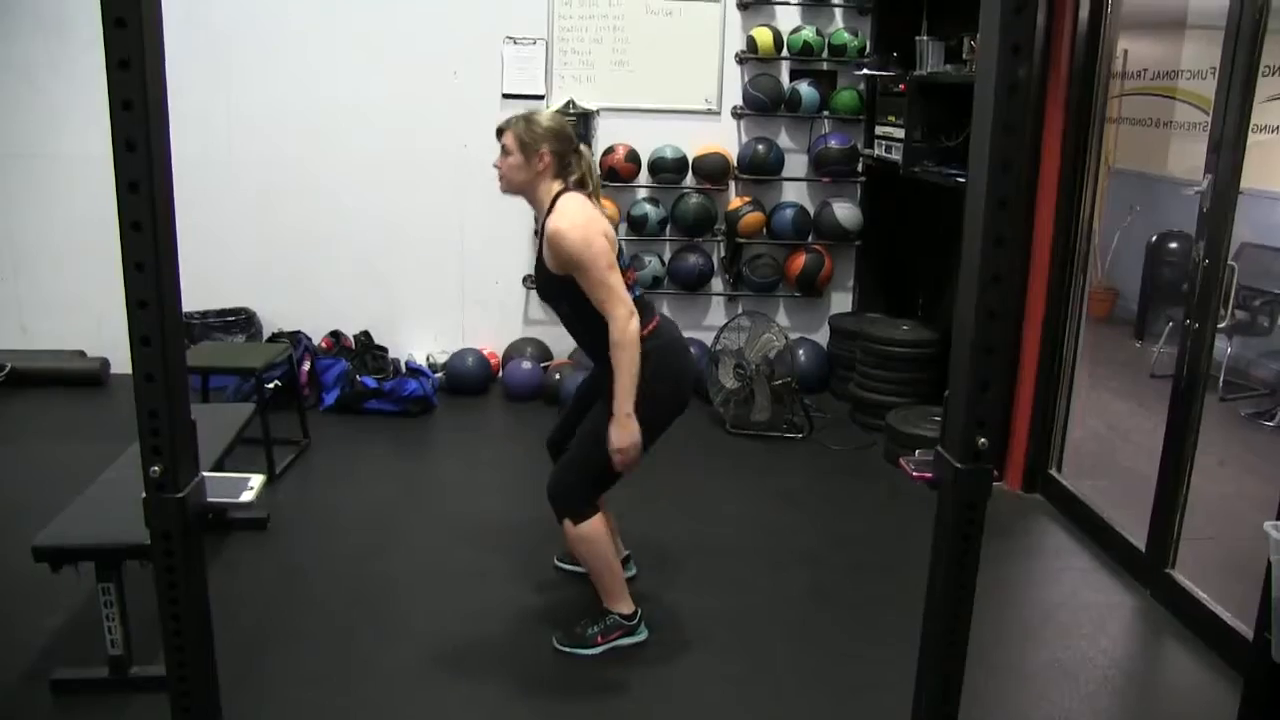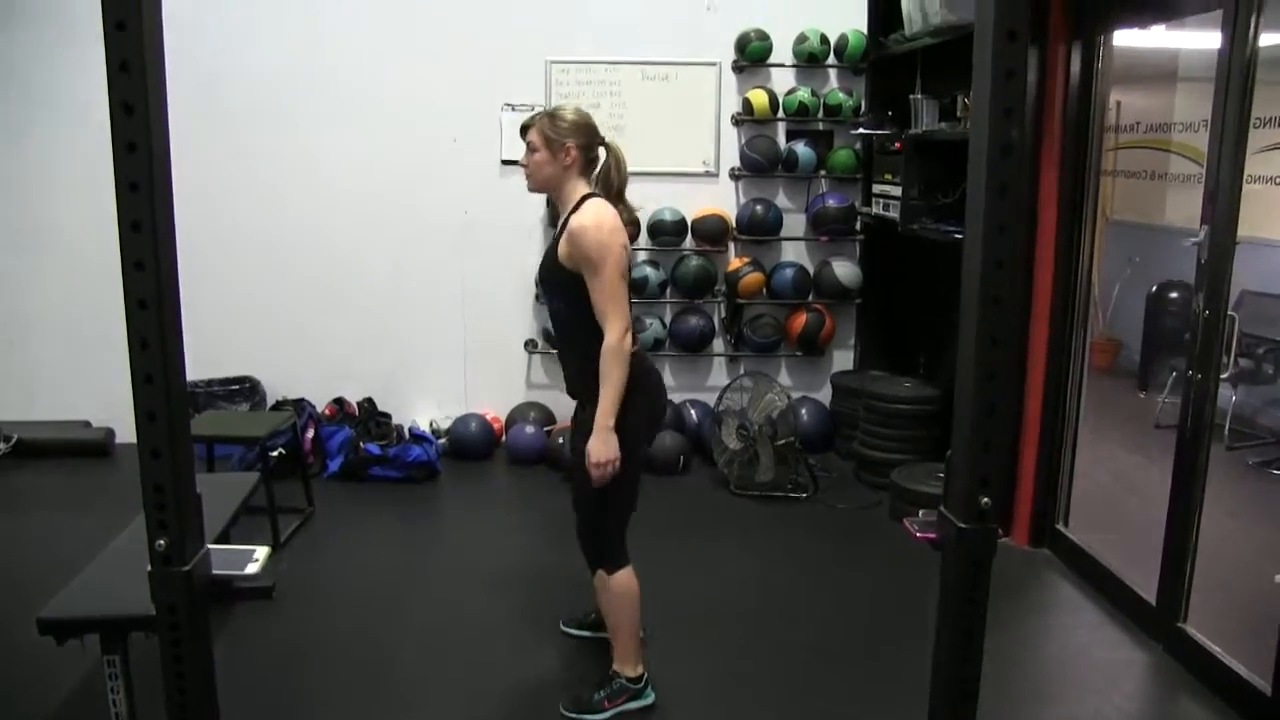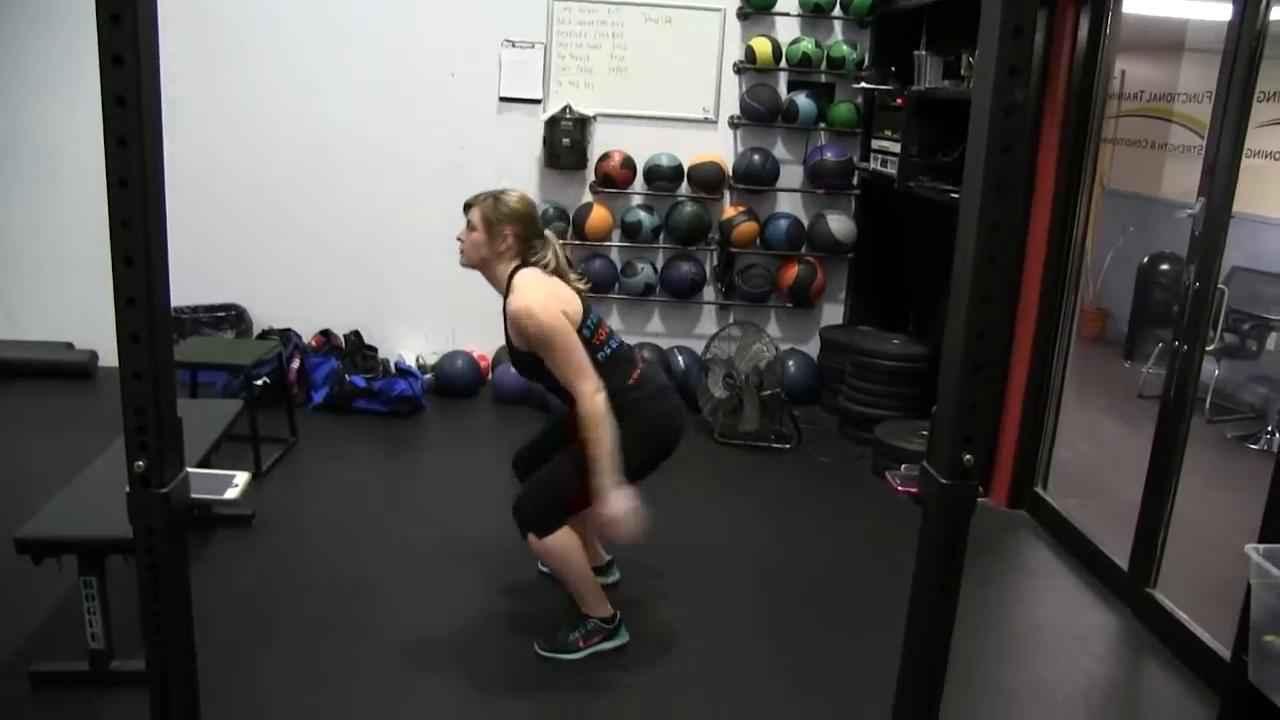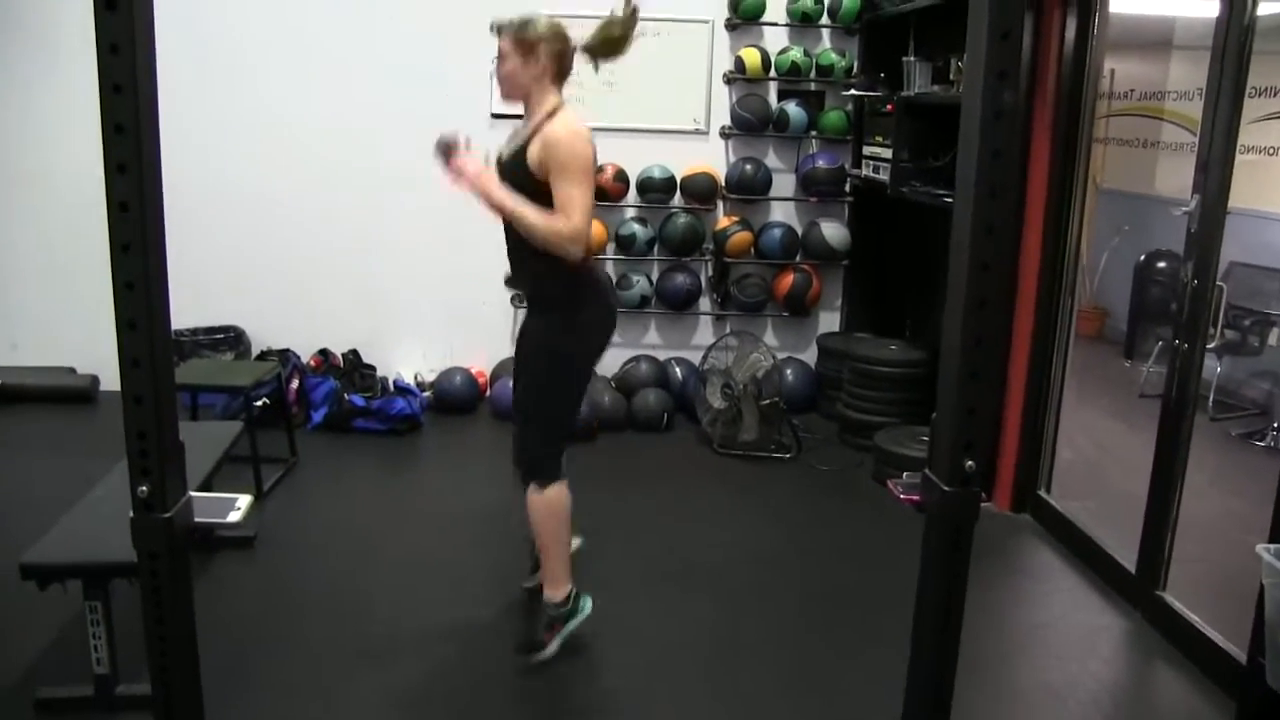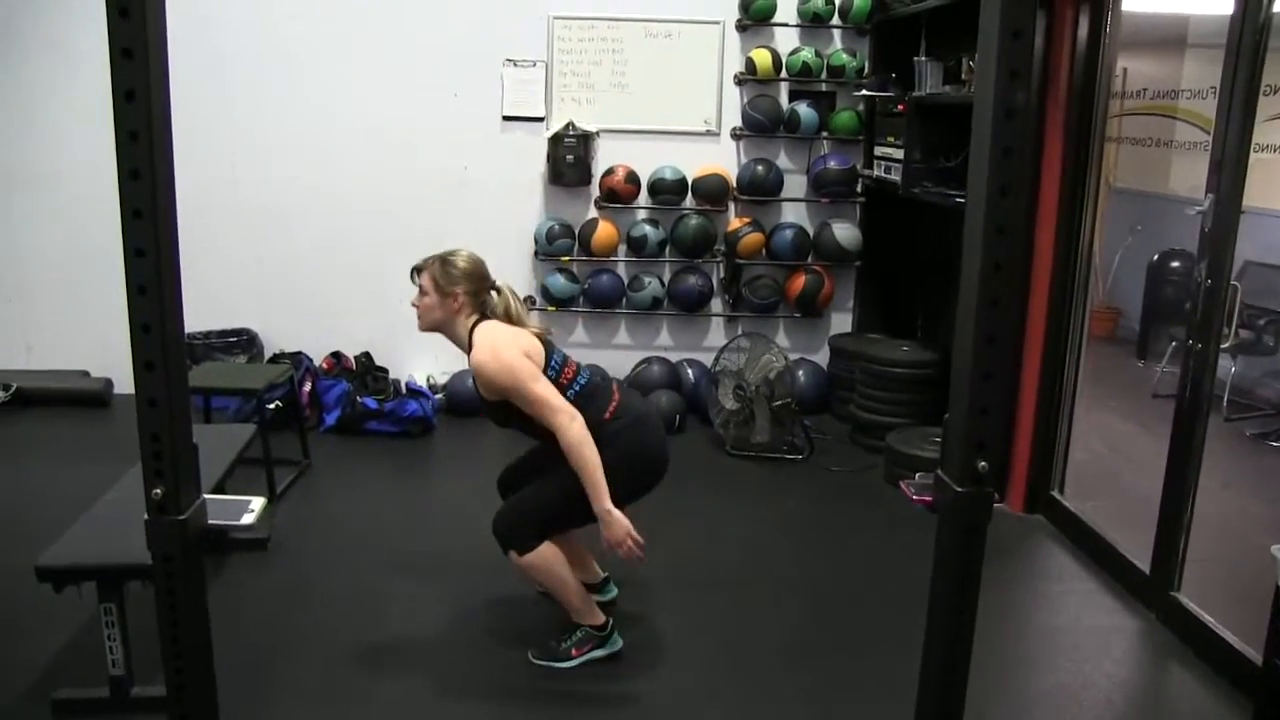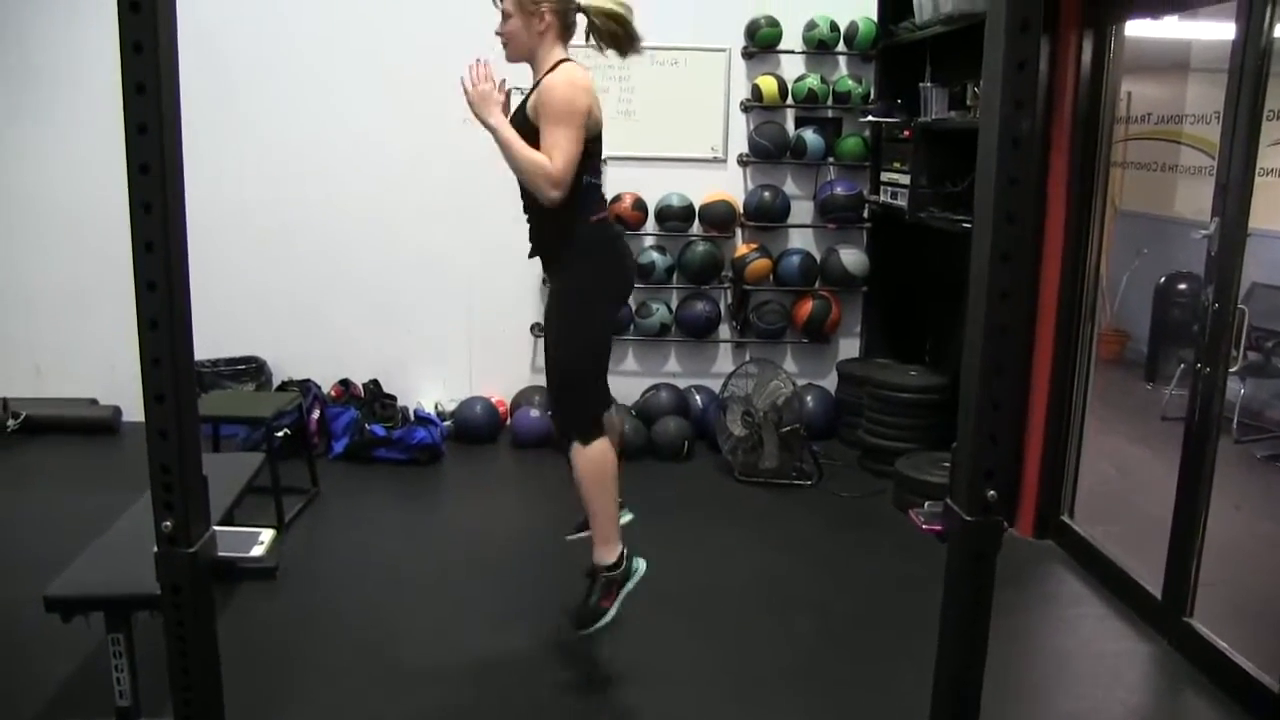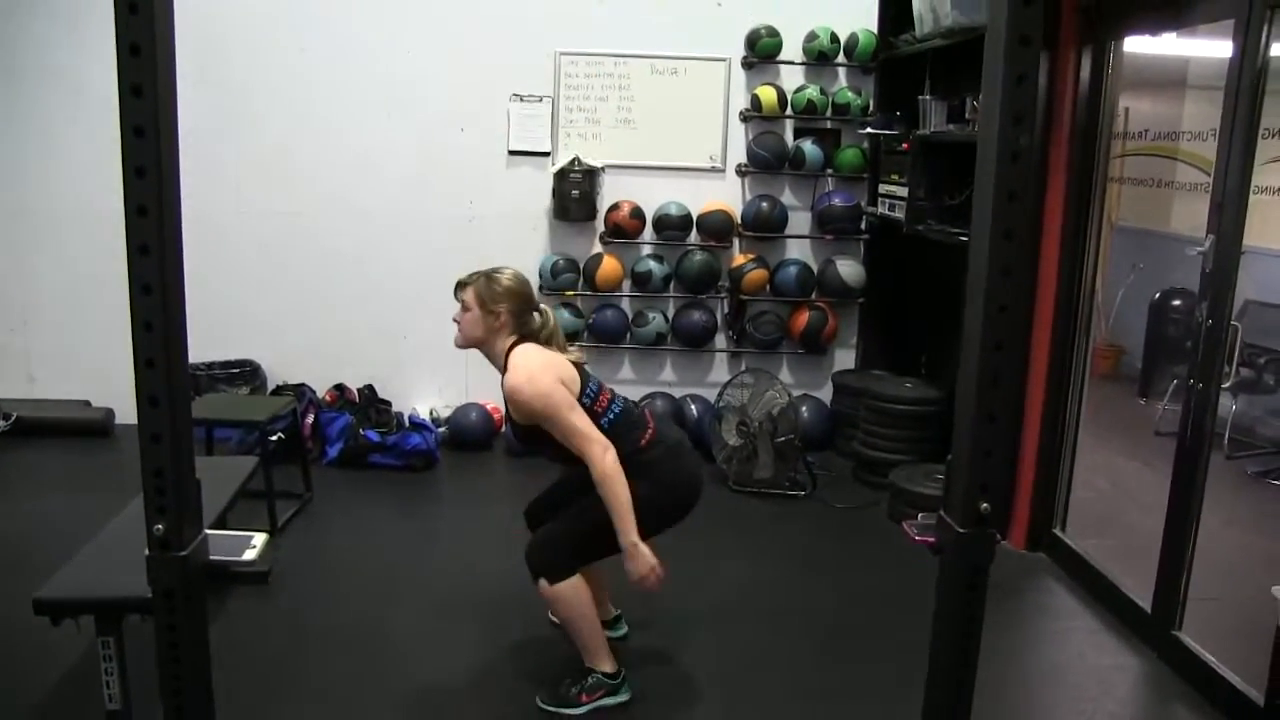
dt=0.7s
person 1, frame 1
left shoulder: (566, 223)
right shoulder: (563, 209)
left elbow: (624, 322)
left wrist: (625, 417)
right wrist: (609, 400)
left hip: (653, 370)
right hip: (635, 360)
left knee: (567, 489)
right knee: (564, 449)
left ankle: (622, 616)
right ankle: (609, 552)
person 1, frame 2
left shoulder: (592, 222)
right shoulder: (579, 214)
left elbow: (617, 334)
left wrist: (606, 429)
left hip: (621, 399)
right hip: (600, 392)
left knee: (601, 535)
right knee: (591, 518)
right ankle: (612, 614)
person 1, frame 3
left shoulder: (528, 303)
right shoulder: (529, 282)
left elbow: (589, 394)
left wrist: (613, 488)
left hip: (643, 419)
right hip: (635, 403)
left knee: (536, 508)
right knee: (531, 466)
left ankle: (602, 623)
right ankle: (594, 563)
person 1, frame 4
left shoulder: (564, 133)
right shoulder: (536, 125)
left elbow: (571, 238)
left wrist: (489, 192)
right wrist: (481, 177)
left hip: (571, 308)
right hip: (549, 302)
left knee: (536, 452)
right knee: (535, 435)
left ankle: (561, 597)
right ankle: (554, 532)
person 1, frame 5
left shoulder: (488, 355)
right shoulder: (490, 335)
left elbow: (566, 421)
left wrist: (606, 511)
left hip: (630, 447)
right hip: (621, 423)
left knee: (514, 525)
right knee: (514, 487)
left ankle: (595, 630)
right ankle: (592, 579)
person 1, frame 6
left shoulder: (564, 83)
right shoulder: (554, 81)
left elbow: (551, 183)
right elbow: (542, 174)
left wrist: (493, 120)
right wrist: (500, 118)
left hip: (588, 262)
right hip: (581, 259)
left knee: (576, 412)
right knee: (583, 395)
left ankle: (611, 562)
right ankle: (607, 504)
person 1, frame 7
left shoulder: (522, 380)
right shoulder: (526, 357)
left elbow: (599, 454)
left wrist: (632, 545)
left hip: (663, 473)
right hip: (647, 454)
left knee: (548, 553)
right knee: (543, 517)
left ankle: (604, 677)
right ankle: (603, 615)
